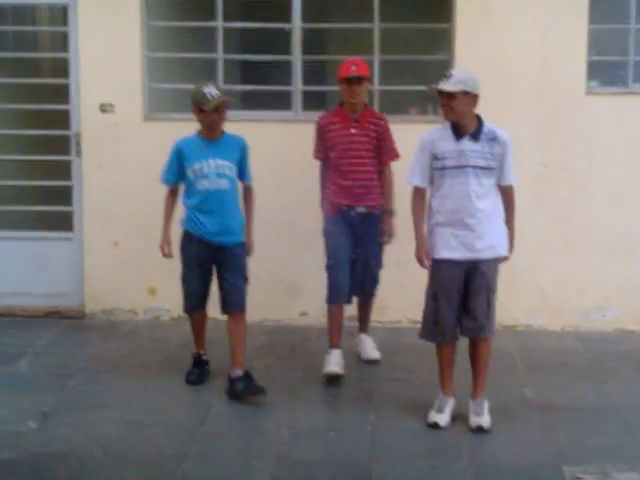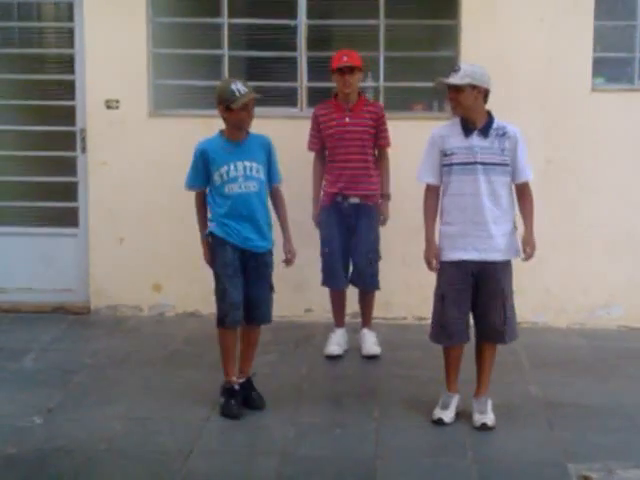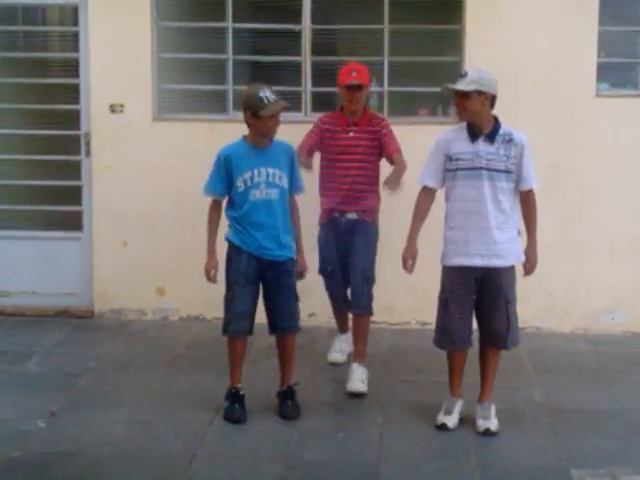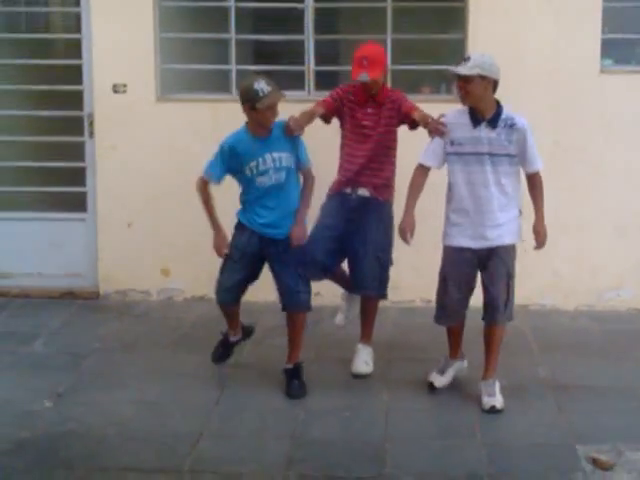
dt=0.5s
person 1, frame 1
left shoulder: (499, 140)
right shoulder: (431, 140)
left elbow: (506, 190)
right elbow: (419, 191)
left wrist: (511, 235)
right wrist: (419, 238)
left hip: (486, 246)
right hip: (445, 247)
left knee: (481, 323)
right knee: (444, 323)
left ankle: (478, 399)
right ankle: (445, 396)
person 1, frame 2
left shoulder: (510, 136)
right shoulder: (441, 137)
left elbow: (523, 187)
right elbow: (432, 190)
left wrist: (529, 230)
right wrist: (429, 239)
left hip: (496, 248)
right hip: (454, 248)
left knee: (492, 324)
right knee: (451, 322)
left ankle: (482, 397)
right ankle: (451, 393)
person 1, frame 3
left shoulder: (516, 142)
right shoulder: (447, 141)
left elbow: (526, 195)
right elbow: (428, 191)
left wrist: (532, 243)
right wrist: (412, 239)
left hip: (501, 254)
right hip: (458, 253)
left knee: (495, 330)
right knee: (454, 327)
left ankle: (485, 402)
right ankle: (454, 398)
person 1, frame 4
left shoulder: (517, 126)
right shoulder: (449, 123)
left elbow: (533, 174)
right elbow: (424, 167)
left wrist: (540, 218)
right wrist: (409, 211)
left hip: (501, 233)
right hip: (460, 233)
left knee: (497, 307)
right knee: (451, 303)
left ankle: (490, 379)
right ankle: (455, 359)
person 2, frame 1
left shoulder: (238, 145)
right shoulder: (183, 148)
right elbow: (173, 191)
left wrist: (248, 231)
right wrist: (166, 232)
left hip: (232, 238)
right hip: (196, 237)
left knee: (235, 304)
right knee: (195, 303)
left ankle: (238, 374)
right ankle: (200, 358)
person 2, frame 2
left shoulder: (264, 145)
right shoulder: (206, 149)
left elbow: (274, 192)
right elbow: (200, 197)
left wrist: (287, 238)
right wrist: (205, 243)
left hip: (260, 243)
right hip: (225, 242)
left knee: (256, 315)
right knee: (231, 312)
left ankle: (244, 379)
right ankle: (229, 384)
person 2, frame 3
left shoulder: (286, 153)
right shoulder: (229, 156)
left elbow: (291, 203)
right elbow: (216, 205)
left wrist: (300, 251)
right wrist: (211, 254)
left hip: (281, 254)
right hip: (243, 253)
left knee: (287, 324)
right knee: (237, 324)
left ankle: (287, 389)
right ankle: (235, 391)
person 2, frame 4
left shoulder: (288, 132)
right shoulder: (233, 145)
left elbow: (307, 175)
right elbow: (204, 184)
left wrist: (300, 220)
right wrist: (217, 231)
left hip: (285, 231)
right hip: (250, 229)
left knee: (297, 301)
right knee: (227, 292)
left ankle: (293, 367)
right ankle: (235, 333)
person 3, frame 1
left shoulder: (379, 123)
right shoulder: (325, 122)
left elbow: (386, 171)
right elbow: (324, 167)
left wrist: (389, 214)
right wrist: (324, 209)
left hip: (370, 211)
right hip: (338, 211)
left knee: (367, 276)
right knee: (338, 279)
left ankle: (364, 335)
right ankle: (334, 351)
person 3, frame 2
left shoulder: (375, 112)
right shoulder: (321, 114)
left elbow: (382, 156)
right elbow: (319, 159)
left wrist: (385, 197)
right wrist: (315, 201)
left hip: (365, 201)
right hip: (333, 201)
left knee: (366, 267)
right knee: (333, 266)
left ankle: (367, 329)
right ankle: (338, 330)
person 3, frame 3
left shoulder: (378, 125)
right shoulder: (325, 123)
left elbow: (398, 158)
right elbow: (303, 148)
left wrist: (397, 172)
right wrist: (303, 155)
left hip: (363, 218)
right hip: (331, 217)
left knee: (360, 286)
right knee: (334, 282)
left ankle: (359, 364)
right ankle: (343, 333)
person 3, frame 4
left shoulder: (395, 100)
right shoulder: (345, 95)
left elbow: (417, 114)
right elbow: (317, 110)
left wrist: (429, 122)
right wrist: (300, 120)
left hip: (376, 198)
right hip: (342, 193)
left knee: (371, 273)
right knee: (314, 257)
left ankle: (365, 345)
right ankle: (350, 290)
